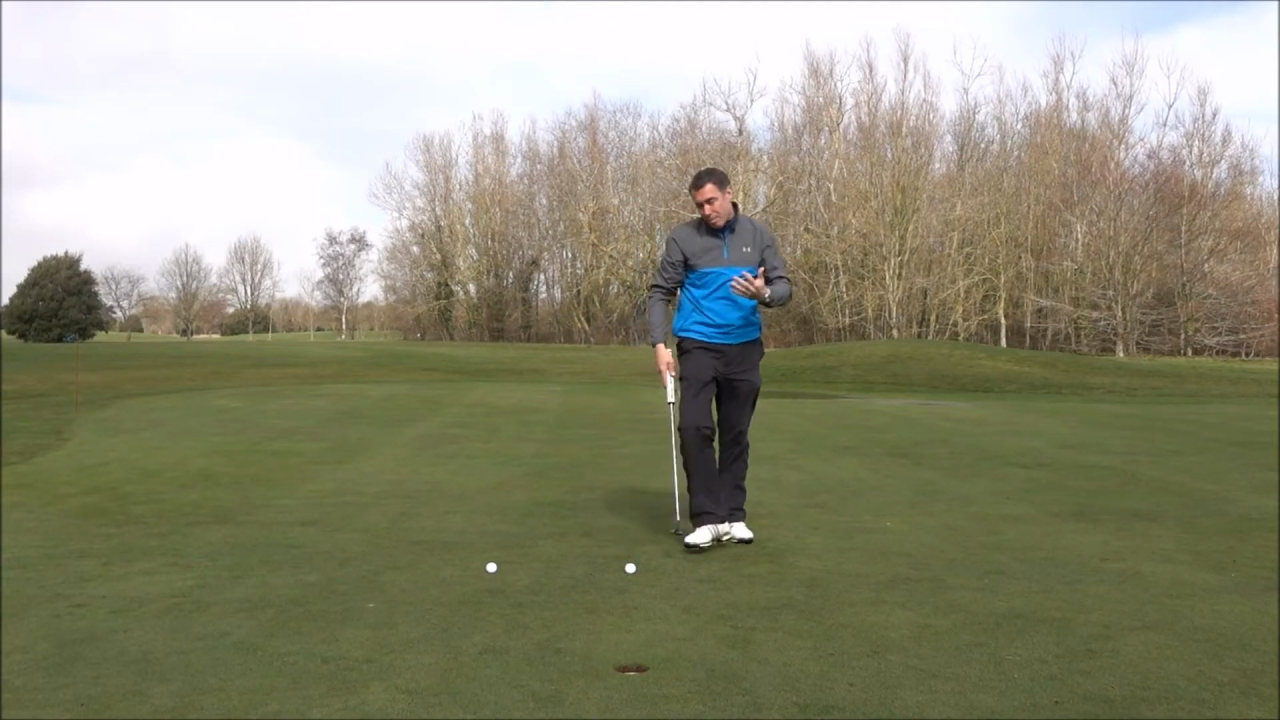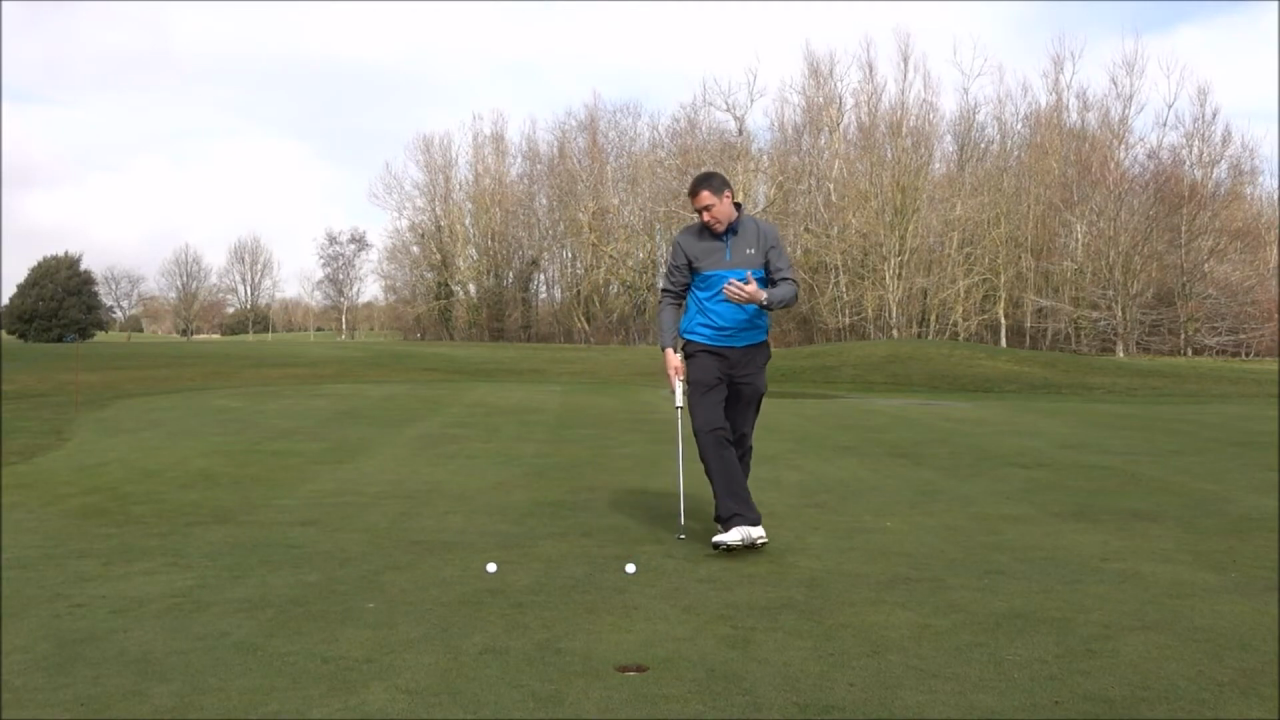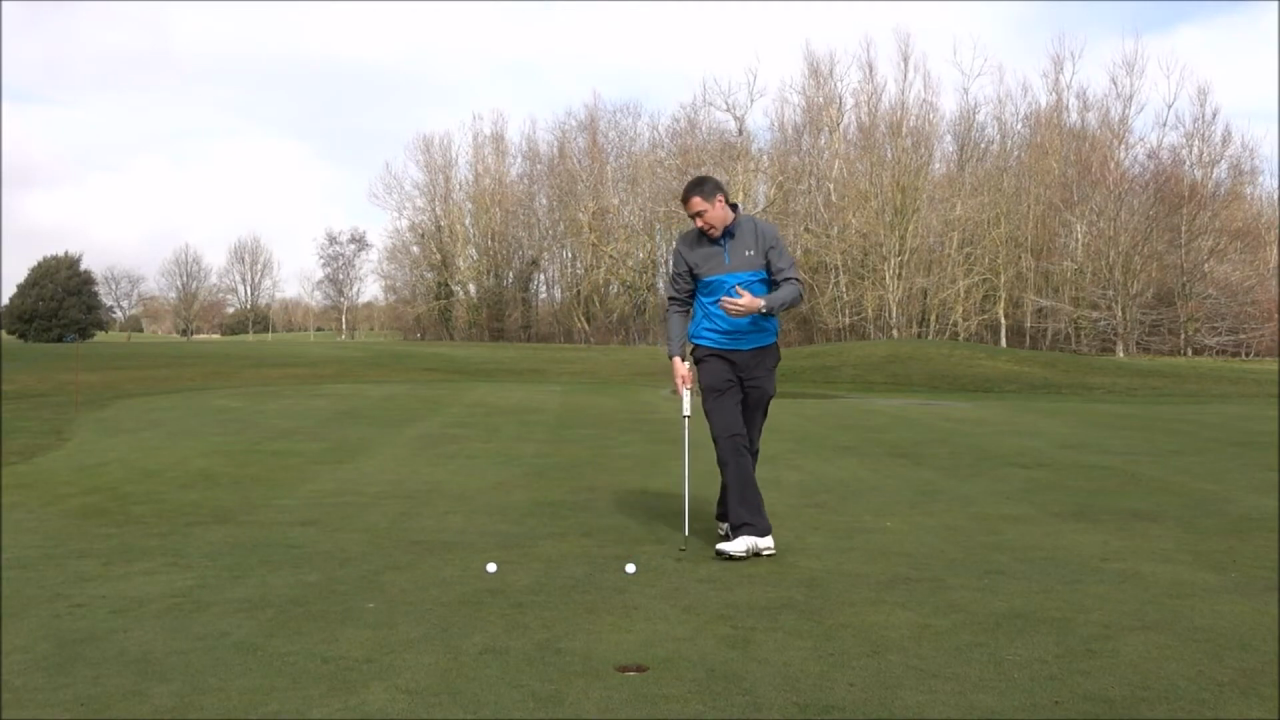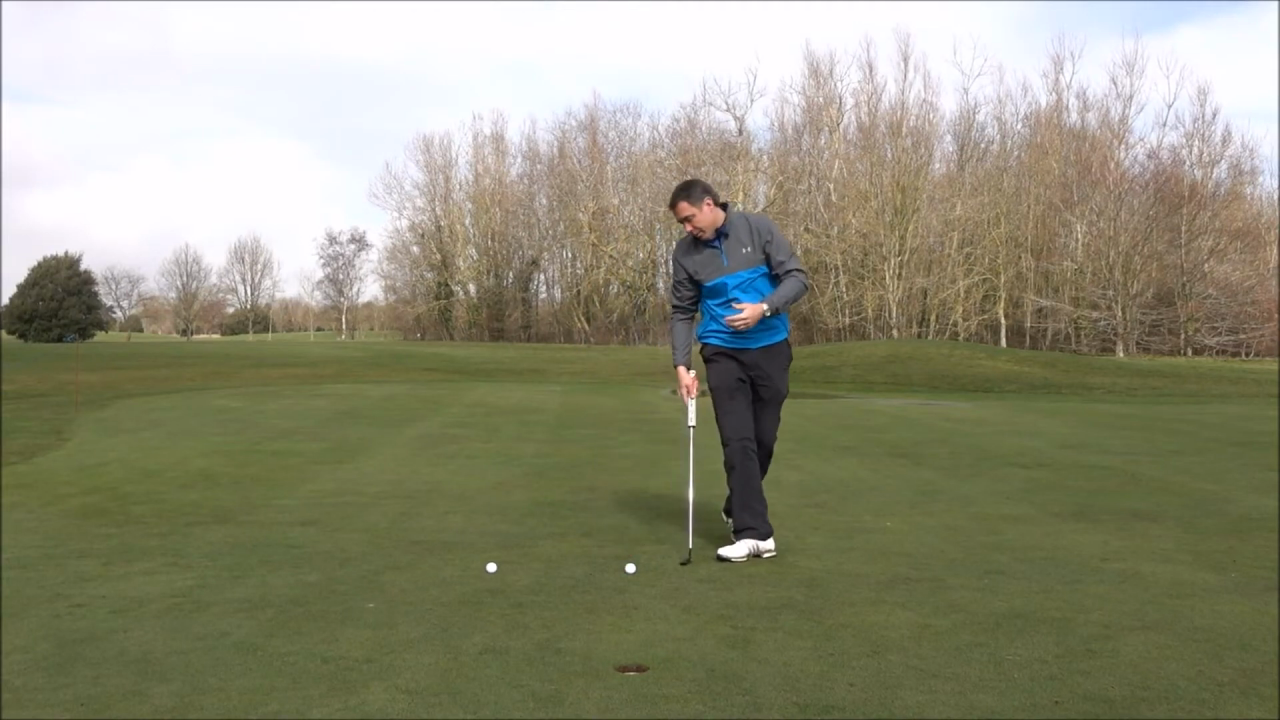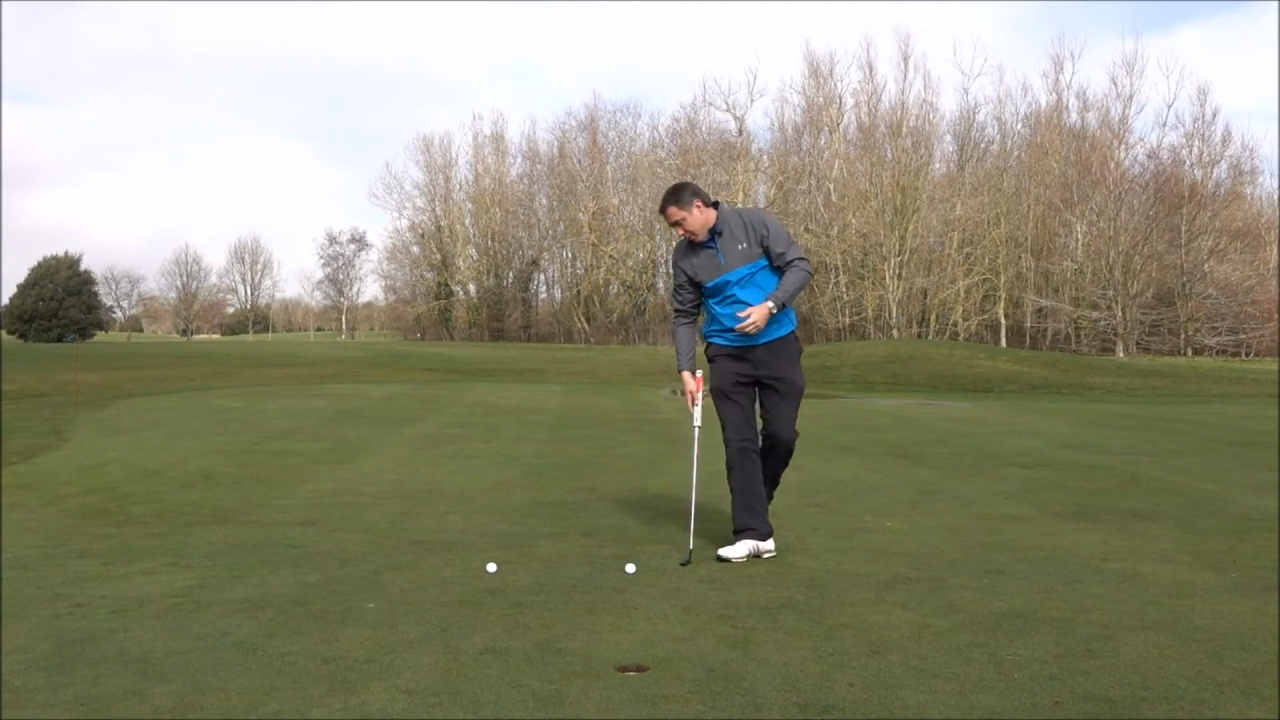
dt=0.1s
person 1, frame 1
left shoulder: (758, 234)
right shoulder: (682, 237)
left elbow: (783, 287)
right elbow: (660, 294)
left wrist: (764, 292)
right wrist: (659, 344)
left hip: (744, 349)
right hip: (698, 347)
left knee: (735, 436)
right knee: (695, 426)
left ankle: (730, 515)
right ankle: (707, 518)
person 1, frame 2
left shoulder: (764, 234)
right shoulder: (687, 241)
left elbow: (789, 289)
right elbow: (670, 298)
left wrist: (762, 297)
right wrist: (669, 348)
left hip: (751, 351)
right hip: (704, 350)
left knee: (740, 438)
right knee: (710, 430)
left ankle: (737, 519)
right ankle: (743, 522)
person 1, frame 3
left shoulder: (763, 234)
right shoulder: (687, 247)
left elbow: (793, 287)
right elbow: (678, 305)
left wrist: (759, 304)
right wrist: (676, 356)
left hip: (760, 352)
right hip: (714, 354)
left knee: (748, 440)
right knee: (729, 437)
left ankle: (730, 517)
right ankle: (754, 531)
person 1, frame 4
left shoulder: (760, 228)
right shoulder: (685, 253)
left elbow: (796, 279)
right elbow: (682, 313)
left wrist: (763, 308)
right wrist: (681, 366)
left hip: (770, 350)
right hip: (723, 355)
left knee: (762, 440)
right knee: (738, 441)
left ankle: (737, 511)
right ankle: (754, 534)
person 1, frame 5
left shoulder: (756, 223)
right shoulder: (685, 256)
left elbow: (800, 265)
right elbow: (684, 317)
left wrist: (768, 307)
right wrist: (686, 370)
left hip: (777, 345)
right hip: (728, 353)
left knee: (782, 433)
right knee: (740, 442)
left ankle: (757, 498)
right ankle: (754, 533)
